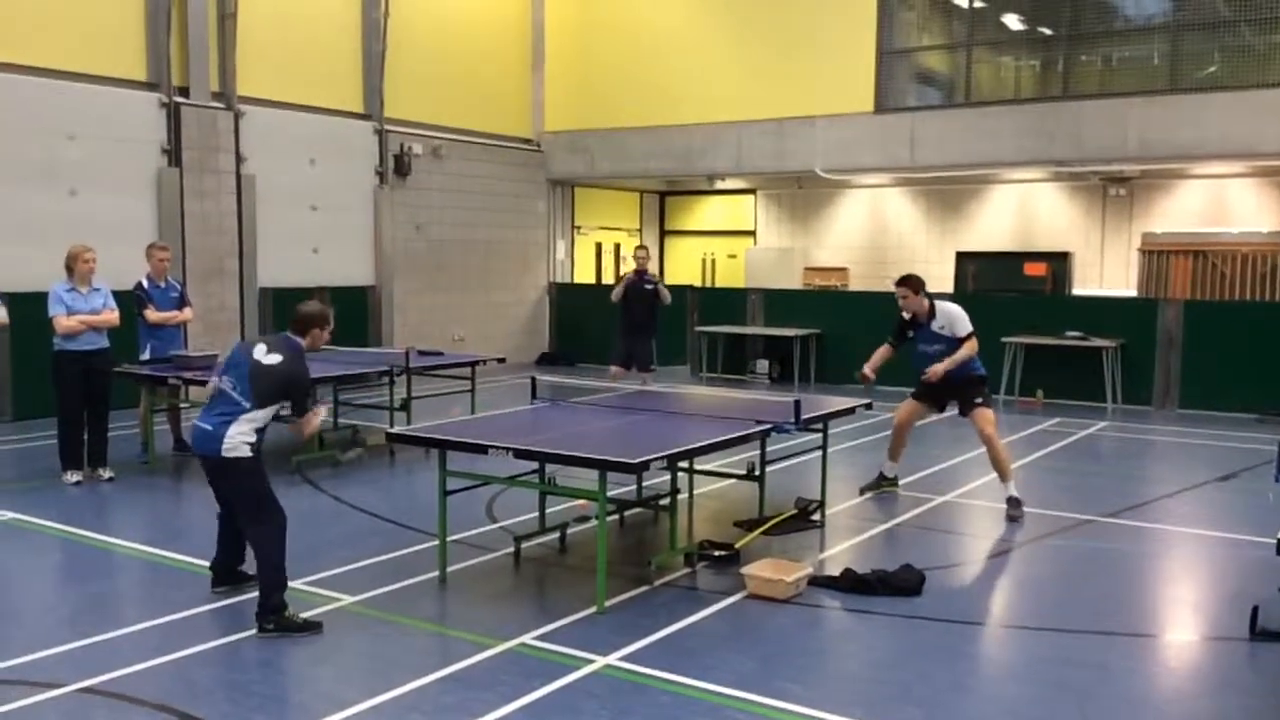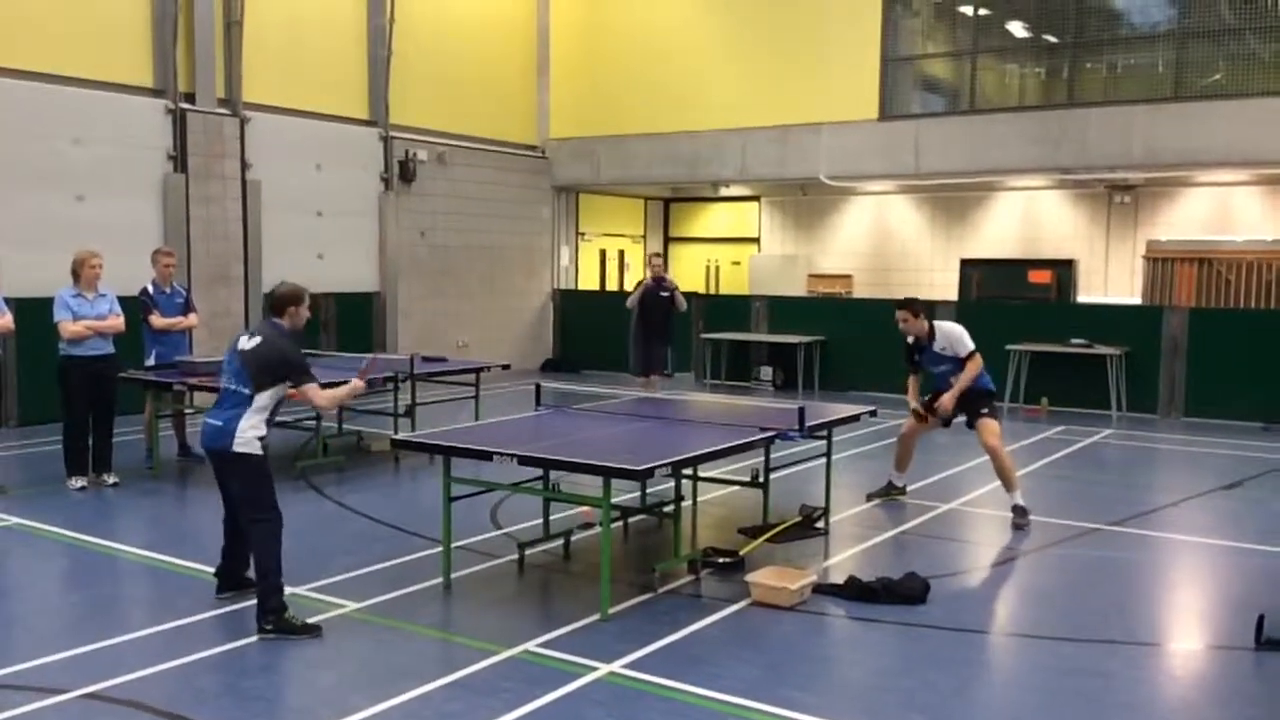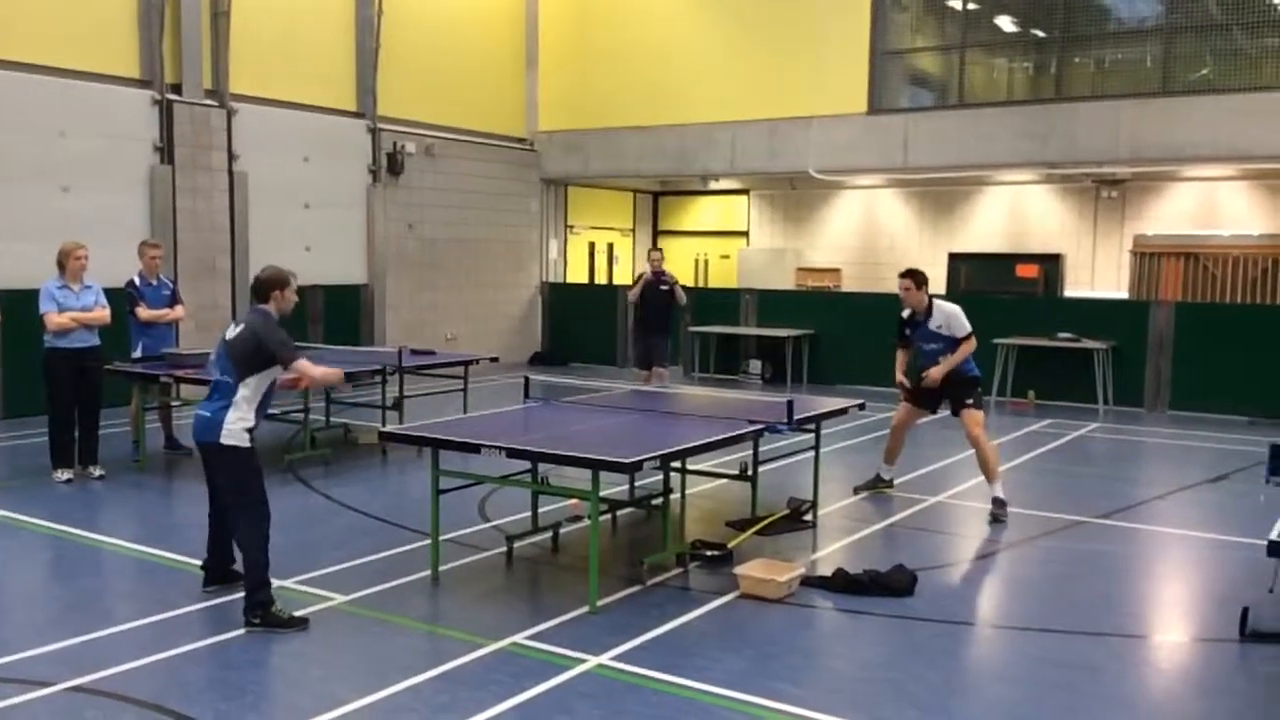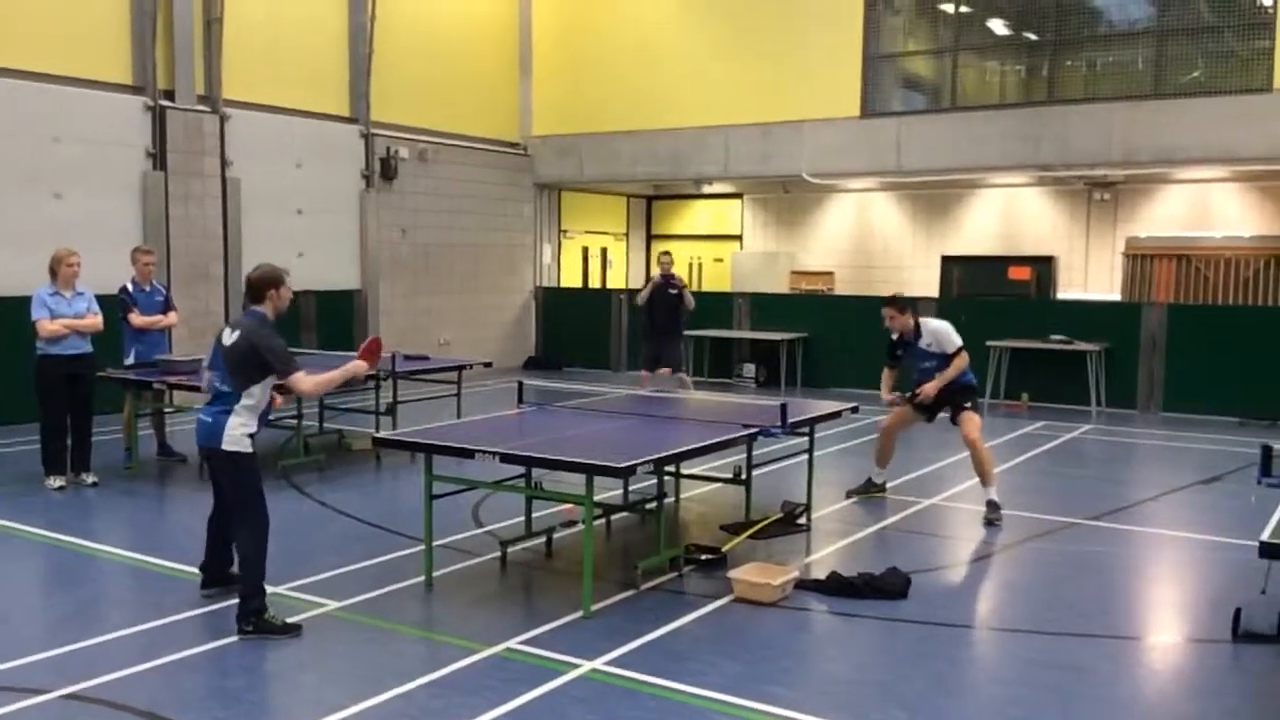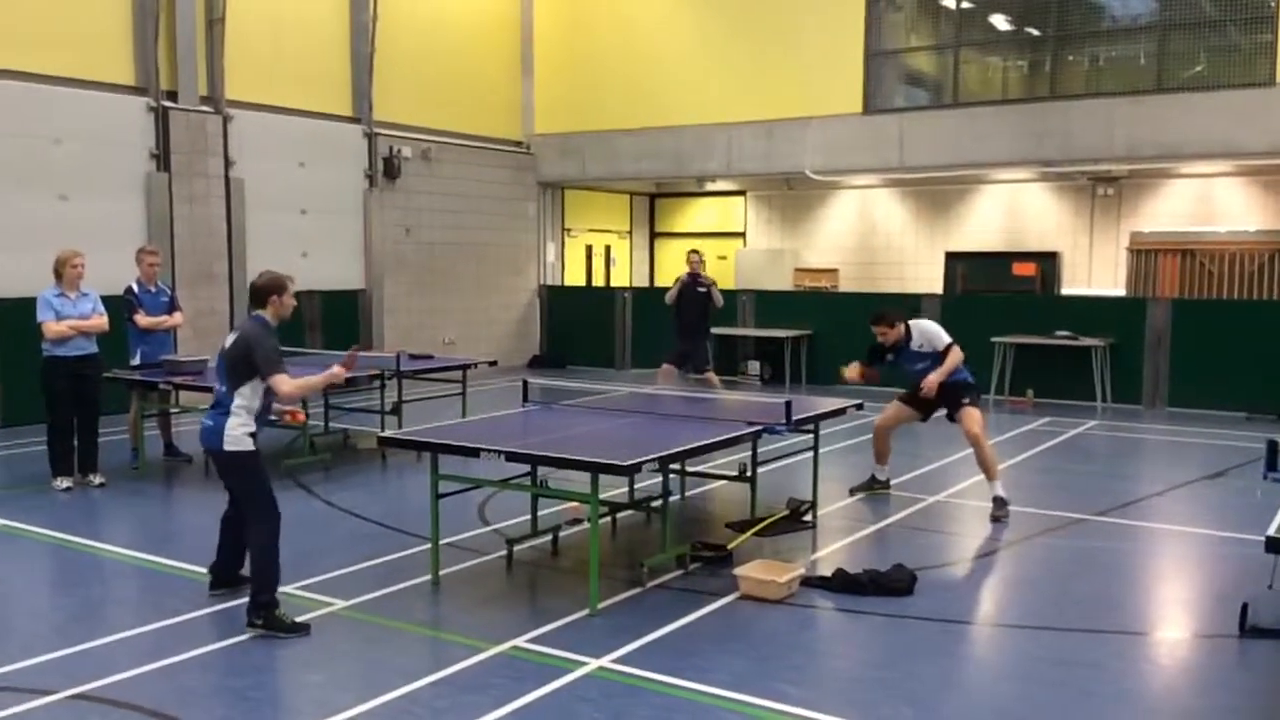
dt=0.3s
person 1, frame 1
left shoulder: (253, 345)
right shoulder: (296, 370)
left elbow: (214, 386)
right elbow: (305, 429)
right wrist: (319, 416)
left hip: (204, 434)
right hip: (231, 445)
left knee: (234, 507)
right knee: (268, 521)
left ankle: (226, 573)
right ankle: (272, 614)
person 1, frame 2
left shoulder: (246, 338)
right shoulder: (284, 347)
right elbow: (321, 401)
right wrist: (351, 389)
left hip: (214, 431)
right hip: (240, 441)
left knee: (239, 512)
right knee: (265, 521)
left ankle: (230, 579)
right ankle: (272, 616)
person 1, frame 3
left shoulder: (241, 326)
right shoulder: (267, 331)
right elbow: (314, 374)
left wrist: (283, 379)
right wrist: (335, 375)
left hip: (207, 424)
right hip: (229, 433)
left knee: (224, 504)
right knee: (253, 514)
left ankle: (217, 571)
right ankle: (259, 609)
person 1, frame 4
left shoulder: (233, 328)
right shoulder: (263, 336)
left elbow: (209, 380)
right elbow: (306, 387)
right wrist: (349, 369)
left hip: (211, 430)
right hip: (231, 439)
left knee: (227, 508)
right knee: (252, 521)
left ankle: (215, 576)
right ankle: (251, 616)
person 1, frame 5
left shoulder: (245, 331)
right shoulder: (259, 338)
right elbow: (286, 389)
left wrist: (272, 407)
right wrist: (328, 376)
left hip: (219, 432)
right hip: (233, 438)
left knee: (240, 507)
right knee: (264, 517)
left ankle: (224, 575)
right ankle: (263, 611)
person 2, frame 1
left shoulder: (103, 290)
right shoulder: (58, 292)
left elbow: (114, 319)
right elbow: (62, 326)
left wrist: (81, 318)
right wrist: (98, 321)
left hip: (99, 356)
right hip: (69, 358)
left knee: (99, 412)
right knee: (71, 414)
left ankle: (99, 464)
right ankle: (71, 467)
person 2, frame 2
left shoulder: (109, 296)
right shoulder: (64, 297)
left elbow: (120, 326)
right elbow: (67, 332)
left wrist: (87, 324)
right wrist: (104, 327)
left hip: (105, 362)
right hip: (74, 364)
left knee: (105, 417)
right knee: (76, 419)
left ankle: (103, 470)
right ankle: (76, 473)
person 2, frame 3
left shoulder: (95, 288)
right shoulder: (49, 289)
left elbow: (105, 318)
right elbow: (53, 324)
left wrist: (73, 315)
right wrist: (89, 319)
left hip: (91, 354)
right hip: (60, 356)
left knee: (90, 410)
right knee: (62, 411)
left ankle: (90, 462)
right ankle: (62, 465)
person 2, frame 4
left shoulder: (87, 295)
right shoulder: (41, 296)
left elbow: (98, 325)
right elbow: (45, 330)
left wrist: (65, 322)
right wrist: (82, 326)
left hip: (83, 361)
right hip: (52, 363)
left knee: (83, 417)
right knee: (54, 419)
left ankle: (82, 469)
right ankle: (54, 472)
person 2, frame 5
left shoulder: (92, 296)
right shoulder: (46, 298)
left elbow: (104, 325)
right elbow: (51, 332)
left wrist: (71, 323)
right wrist: (87, 327)
left hip: (89, 362)
right hip: (58, 364)
left knee: (89, 418)
right knee: (60, 420)
left ankle: (89, 470)
right ankle: (62, 473)
person 3, frame 1
left shoulder: (951, 311)
right shoulder: (907, 321)
left elbow: (972, 345)
right elbow: (889, 347)
left wrist: (945, 365)
right wrist: (869, 367)
left hip: (969, 377)
right hip: (935, 379)
left knee: (988, 433)
right knee: (900, 422)
left ankle: (1012, 496)
right ankle: (888, 476)
person 3, frame 2
left shoulder: (951, 331)
right shoulder: (912, 344)
left elbow: (975, 362)
right elbow: (915, 374)
left wrist: (953, 394)
right wrist: (912, 399)
left hip: (976, 391)
right hip: (943, 394)
left knee: (992, 445)
right knee: (906, 433)
left ankle: (1018, 506)
right ankle: (896, 485)
person 3, frame 3
left shoulder: (949, 311)
right shoulder: (906, 318)
left elbow: (970, 343)
right elbow: (904, 348)
left wrist: (942, 369)
right wrist: (899, 373)
left hip: (961, 378)
right hip: (928, 376)
left knee: (976, 434)
right knee: (897, 425)
left ankle: (998, 497)
right ankle: (884, 477)
person 3, frame 4
left shoulder: (937, 328)
right shoulder: (895, 340)
left elbow: (963, 358)
right elbow: (890, 368)
left wrist: (937, 385)
right wrist: (885, 392)
left hip: (959, 387)
right hip: (927, 389)
left knee: (972, 438)
right knee: (888, 427)
left ankle: (992, 501)
right ankle: (877, 482)
person 3, frame 5
left shoulder: (926, 329)
right shoulder: (883, 346)
left elbow: (957, 354)
right elbow: (861, 367)
left wrist: (937, 376)
right wrist: (850, 373)
left hip: (956, 384)
right hip: (924, 389)
left knee: (974, 433)
right knee: (881, 425)
left ankle: (999, 497)
right ankle: (880, 478)
person 4, frame 1
left shoulder: (177, 287)
right shoulder: (141, 288)
left elbow: (188, 315)
right elbow: (151, 317)
left wrist: (162, 317)
right wrist: (174, 313)
left hip: (176, 352)
right hip: (152, 353)
left knee: (174, 399)
left ankle: (178, 441)
right ankle: (145, 446)
person 4, frame 2
left shoulder: (182, 292)
right shoulder: (147, 293)
left elbow: (193, 321)
right elbow: (156, 323)
left wrist: (166, 324)
right wrist: (179, 319)
left hip: (181, 357)
right hip: (157, 359)
left knee: (179, 404)
right knee: (153, 405)
left ankle: (183, 447)
right ankle: (150, 451)
person 4, frame 3
left shoulder: (169, 284)
right shoulder: (133, 285)
left elbow: (180, 313)
right elbow: (143, 315)
left wrist: (154, 315)
right wrist: (166, 311)
left hip: (167, 350)
right hip: (144, 351)
left knee: (165, 397)
right knee: (140, 398)
left ankle: (170, 440)
right ankle: (137, 444)
person 4, frame 4
left shoulder: (162, 291)
right shoulder: (126, 292)
left elbow: (173, 320)
right elbow: (136, 322)
left wrist: (146, 322)
right wrist: (159, 318)
left hip: (160, 357)
right hip: (137, 359)
left knee: (158, 403)
right knee: (132, 405)
left ankle: (162, 447)
person 4, frame 5
left shoulder: (167, 291)
right shoulder: (132, 292)
left elbow: (178, 320)
right elbow: (141, 322)
left wrist: (152, 322)
right wrist: (164, 318)
left hip: (166, 357)
right hip: (142, 359)
left knee: (164, 403)
right knee: (138, 405)
left ankle: (169, 447)
right ankle: (136, 452)
